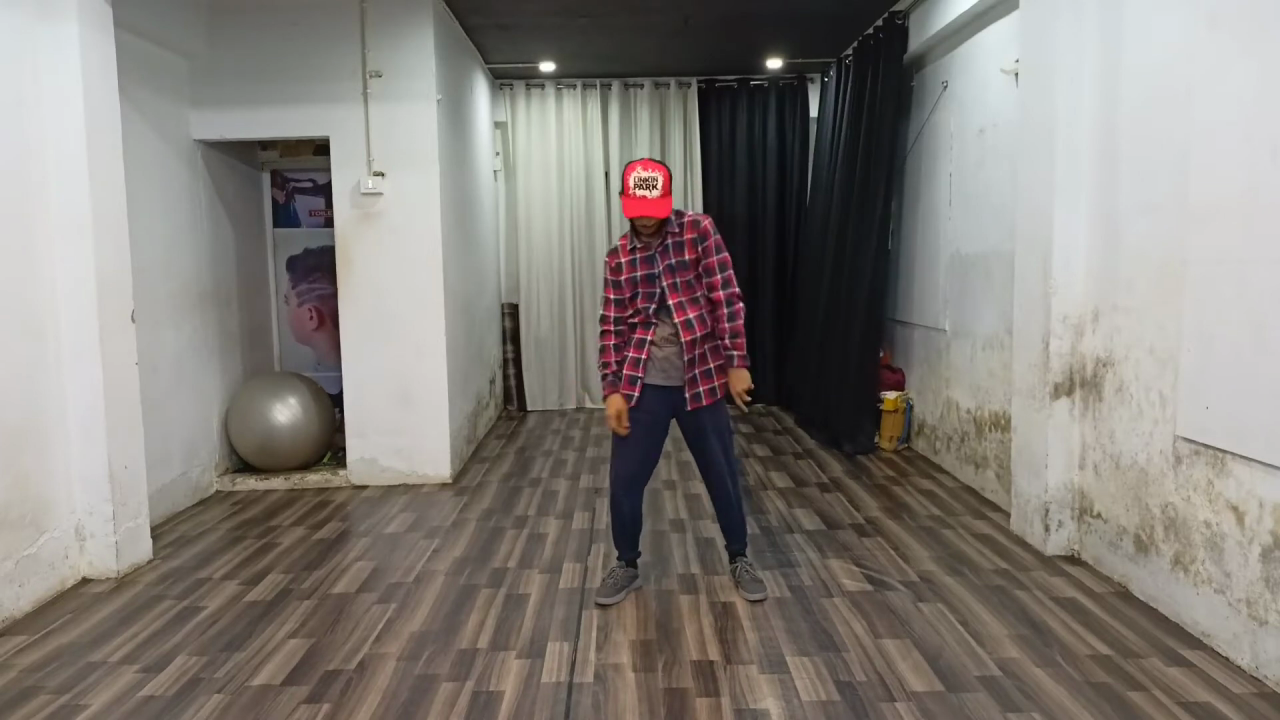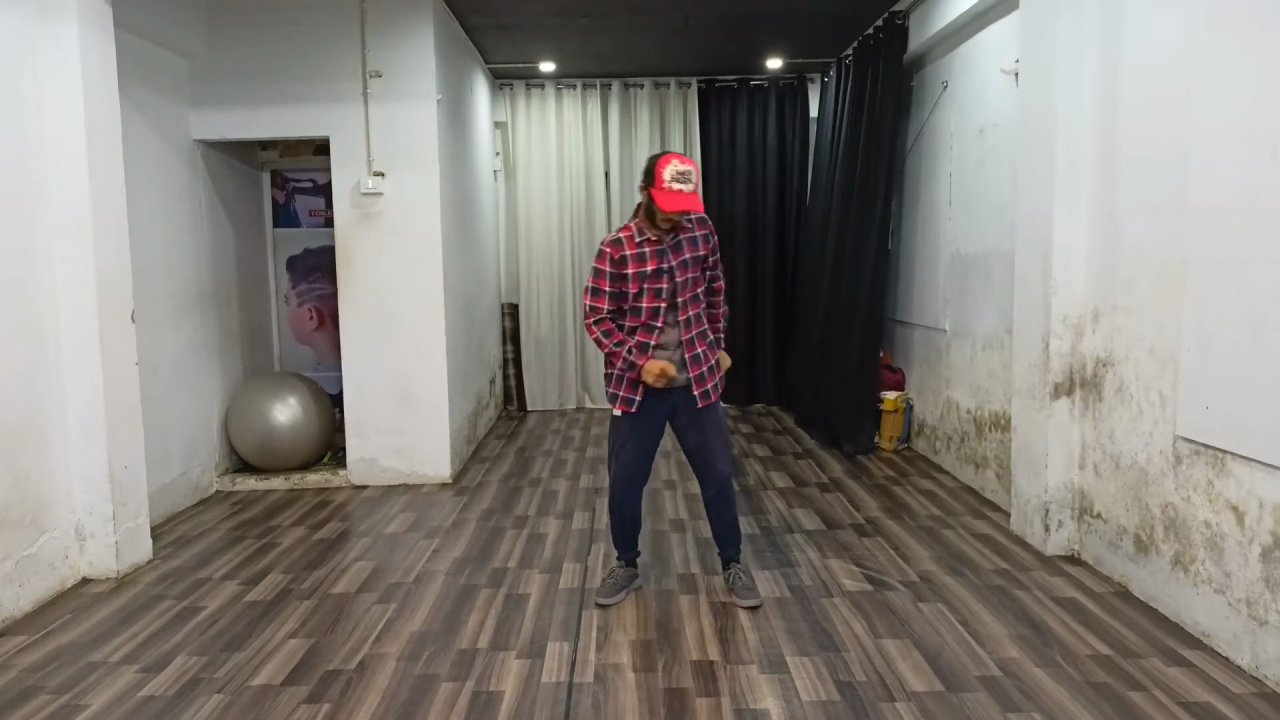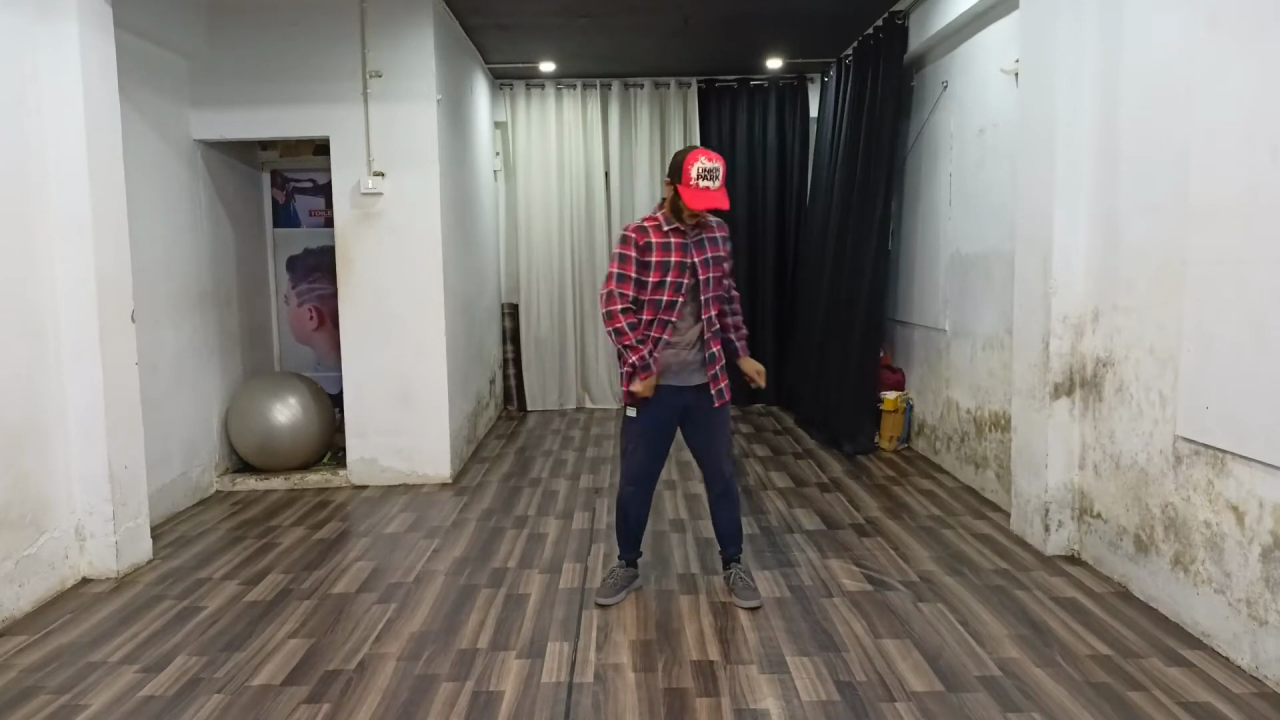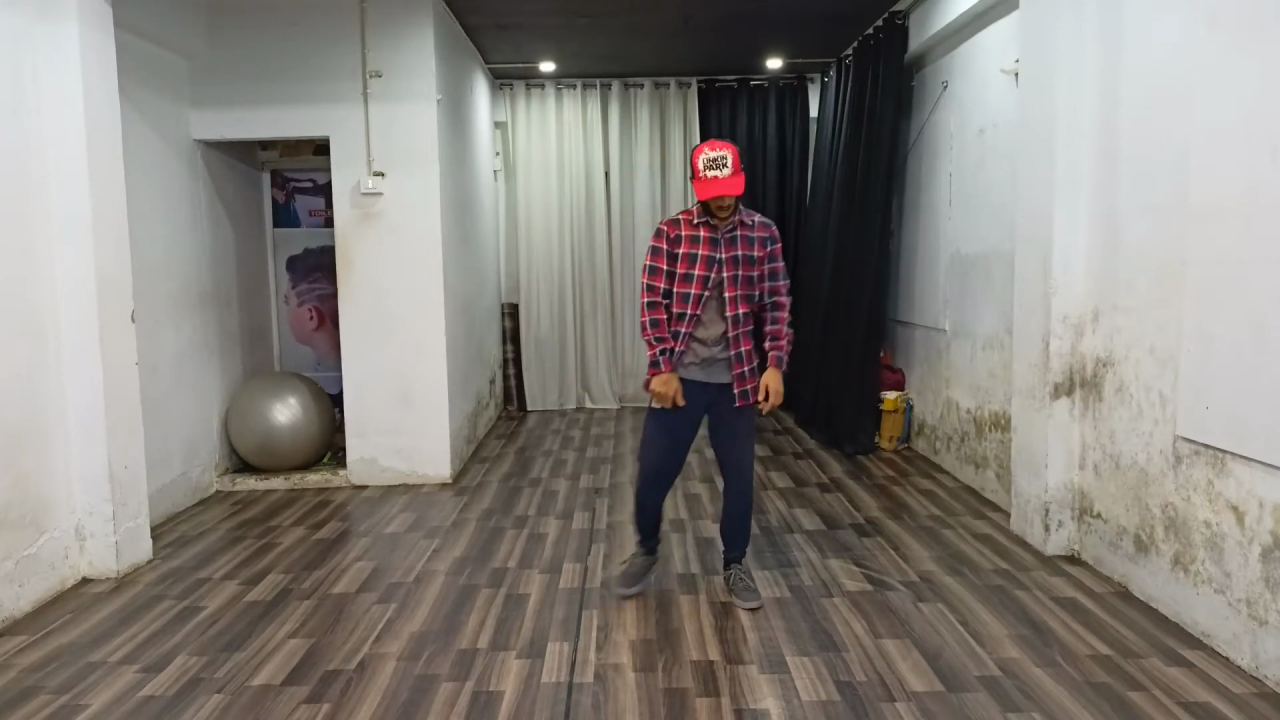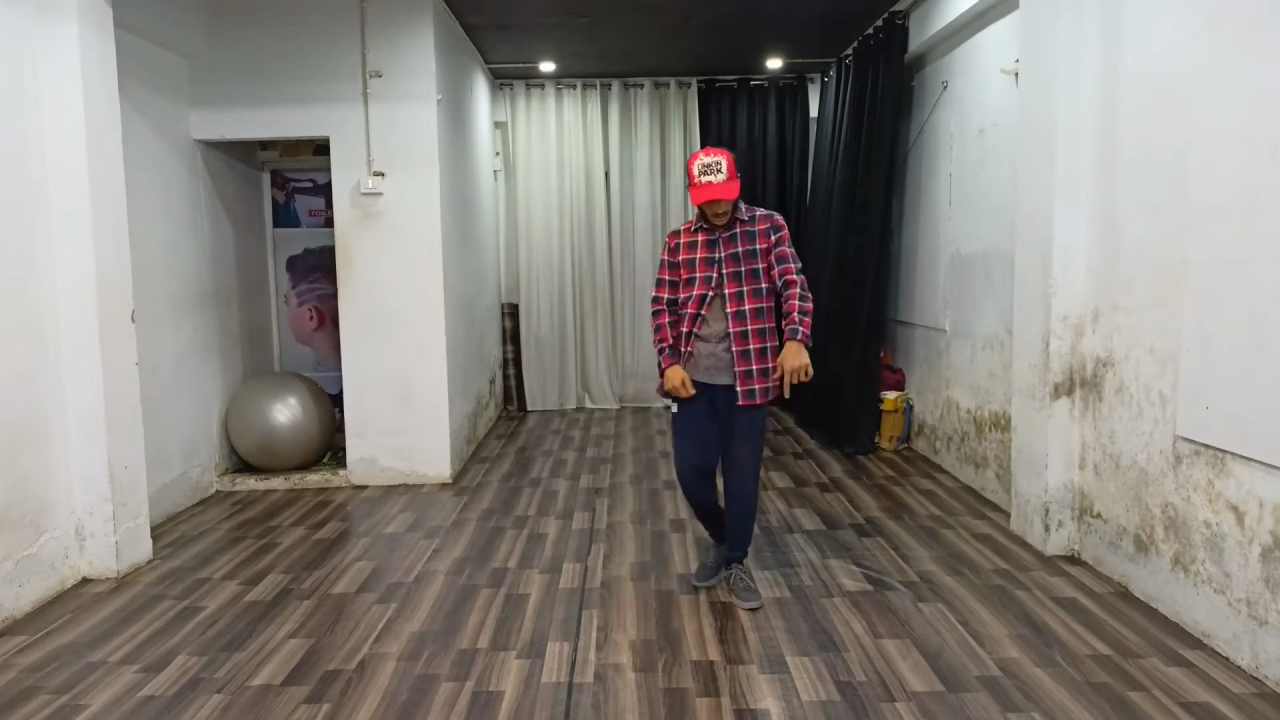
dt=0.3s
person 1, frame 1
left shoulder: (697, 230)
right shoulder: (618, 257)
left elbow: (726, 296)
right elbow: (611, 329)
left wrist: (737, 363)
right wrist: (613, 391)
left hip: (700, 378)
right hip: (642, 383)
left knee: (722, 474)
right knee: (625, 479)
left ankle: (739, 558)
right ankle: (627, 564)
person 1, frame 2
left shoulder: (701, 230)
right shoulder: (615, 248)
right elbow: (597, 318)
left wrist: (717, 346)
right wrist: (640, 363)
left hip: (696, 377)
right hip: (637, 383)
left knee: (718, 474)
right knee: (625, 480)
left ankle: (732, 563)
right ankle: (626, 565)
person 1, frame 3
left shoulder: (716, 236)
right shoulder: (639, 237)
right elbow: (616, 307)
left wrist: (743, 353)
right wrist: (641, 369)
left hip: (707, 380)
right hip: (654, 383)
left knee: (722, 474)
right knee: (636, 479)
left ankle: (733, 565)
right ankle: (627, 565)
person 1, frame 4
left shoulder: (763, 233)
right shoulder: (673, 231)
left elbow: (777, 303)
right elbow: (653, 301)
left wrist: (775, 365)
right wrist: (662, 367)
left hip: (736, 378)
right hip: (680, 376)
left knee: (740, 476)
right knee: (655, 470)
left ankle: (735, 565)
right ankle: (646, 552)
person 1, frame 5
left shoulder: (768, 226)
right shoulder: (679, 241)
left elbow: (794, 287)
right elbow: (664, 308)
left wrist: (796, 341)
right wrist: (669, 363)
left hip: (748, 376)
right hip: (693, 377)
left knee: (743, 474)
right knee: (692, 470)
left ankle: (736, 562)
right ankle: (719, 540)
